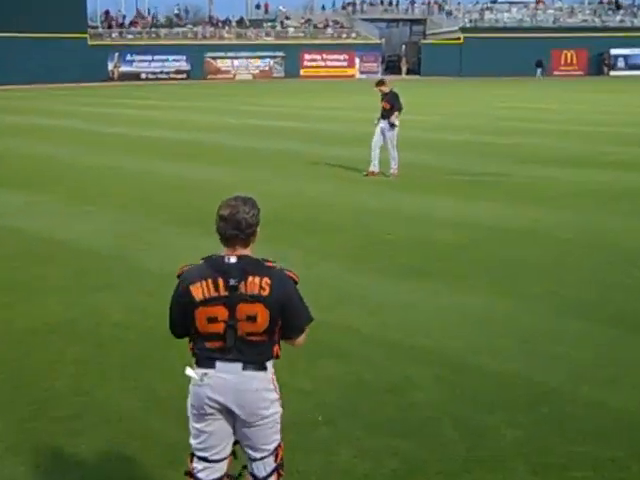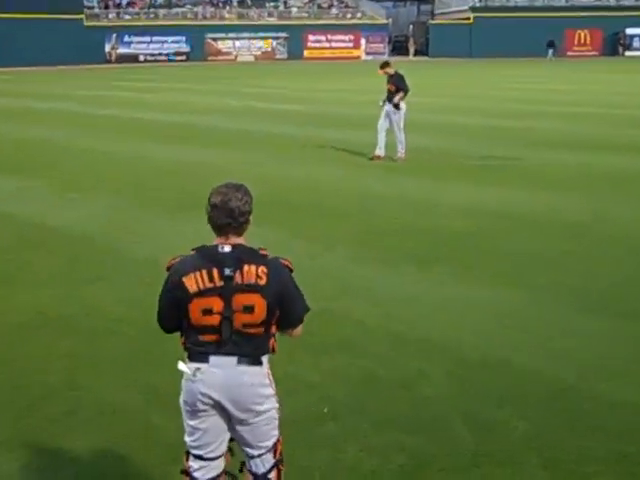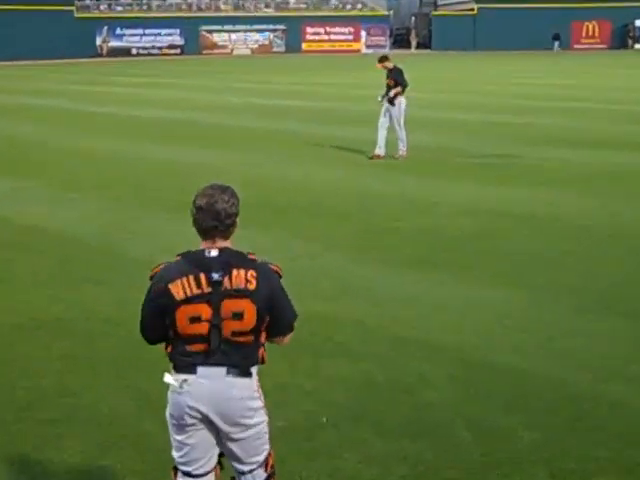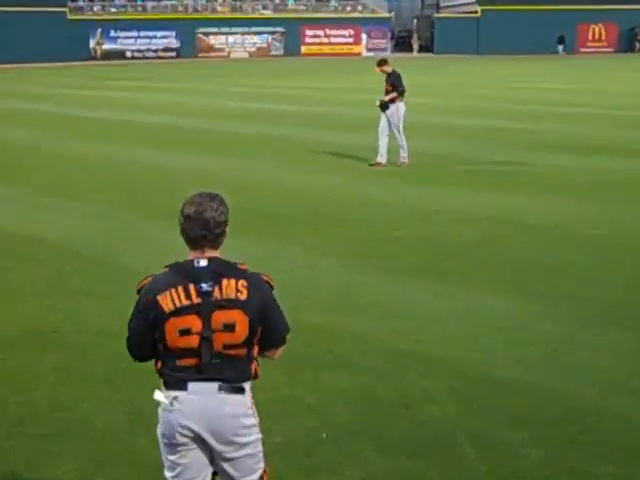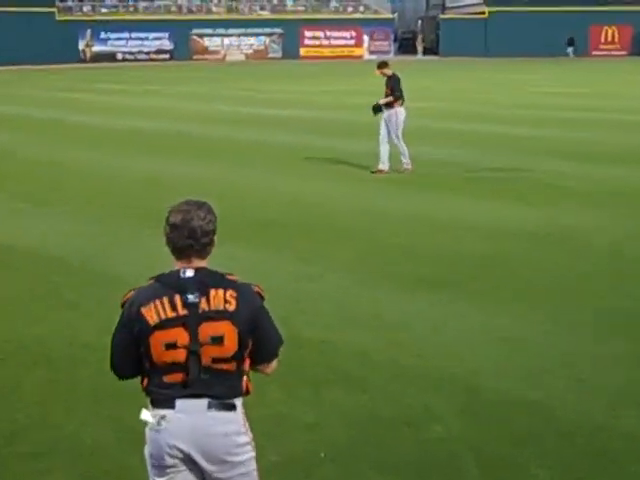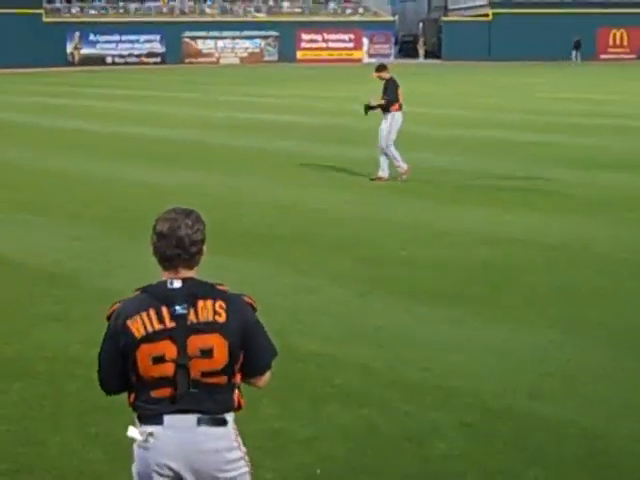
dt=0.1s
person 1, frame 1
left shoulder: (192, 278)
right shoulder: (277, 280)
left elbow: (178, 330)
right elbow: (297, 338)
left hip: (208, 380)
right hip: (255, 382)
person 1, frame 2
left shoulder: (183, 269)
right shoulder: (273, 270)
left elbow: (168, 324)
right elbow: (294, 328)
left hip: (202, 376)
right hip: (251, 376)
person 1, frame 3
left shoulder: (169, 276)
right shoulder: (261, 274)
left elbow: (151, 334)
right elbow: (283, 336)
left hip: (188, 387)
right hip: (239, 387)
person 1, frame 4
left shoulder: (156, 289)
right shoulder: (253, 285)
left elbow: (139, 351)
right elbow: (274, 350)
left hip: (179, 405)
right hip: (233, 405)
person 1, frame 5
left shoulder: (142, 300)
right shoulder: (242, 296)
left elbow: (122, 368)
right elbow: (267, 364)
left hip: (167, 421)
right hip: (224, 420)
person 1, frame 6
left shoulder: (128, 314)
right shoulder: (233, 307)
left elbow: (111, 385)
right elbow: (260, 378)
left hip: (156, 440)
right hip: (216, 438)
person 2, frame 1
left shoulder: (394, 95)
right shoulder: (383, 95)
left elbow: (399, 108)
left wrist: (394, 117)
right wrist: (379, 118)
left hip: (390, 124)
right hip: (382, 122)
left knee: (391, 147)
right knee: (375, 144)
left ankle: (394, 170)
right ankle: (374, 169)
person 2, frame 2
left shoulder: (399, 77)
right shoulder: (389, 77)
left elbow: (406, 89)
left wrist: (398, 98)
right wrist: (385, 99)
left hip: (397, 106)
right hip: (388, 105)
left knee: (398, 130)
right knee: (381, 127)
left ankle: (401, 154)
right ankle: (380, 153)
person 2, frame 3
left shoulder: (398, 71)
right shoulder: (388, 71)
left elbow: (404, 84)
left wrist: (394, 92)
right wrist: (384, 95)
left hip: (397, 101)
right hip: (388, 101)
left knee: (399, 127)
right knee: (382, 125)
left ankle: (402, 151)
right ankle: (380, 152)
person 2, frame 4
left shoulder: (396, 75)
right shoulder: (388, 76)
left elbow: (402, 90)
left wrist: (388, 97)
right wrist: (383, 100)
left hip: (396, 107)
right hip: (387, 106)
left knee: (398, 133)
right knee: (382, 132)
left ankle: (404, 158)
right ankle: (381, 159)
person 2, frame 5
left shoulder: (395, 79)
right shoulder: (388, 79)
left elbow: (398, 95)
left wrist: (384, 100)
right wrist: (382, 103)
left hip: (396, 112)
right hip: (387, 111)
left knee: (397, 139)
right knee: (383, 139)
left ankle: (407, 164)
right ankle: (383, 166)
person 2, frame 6
left shoulder: (391, 83)
right shoulder: (388, 82)
left elbow: (392, 100)
left wrist: (377, 103)
right wrist: (378, 104)
left hip: (393, 116)
right hip: (388, 116)
left knee: (386, 145)
right knee: (383, 144)
